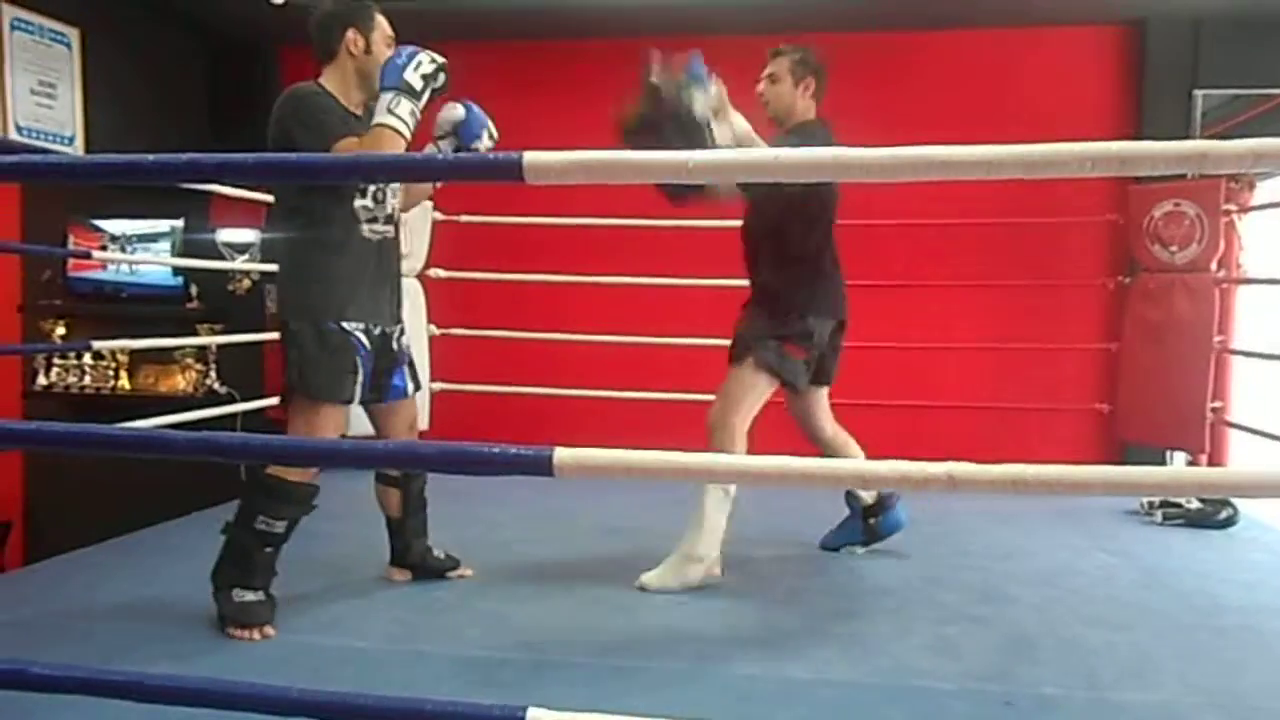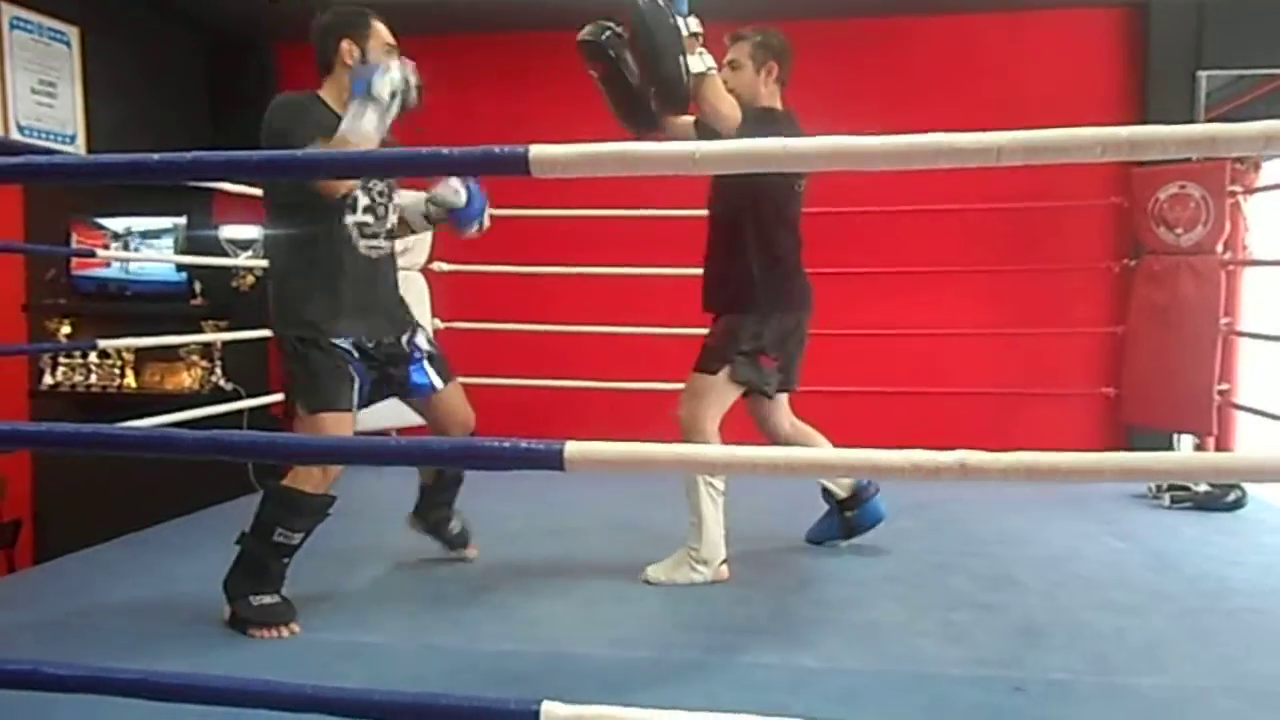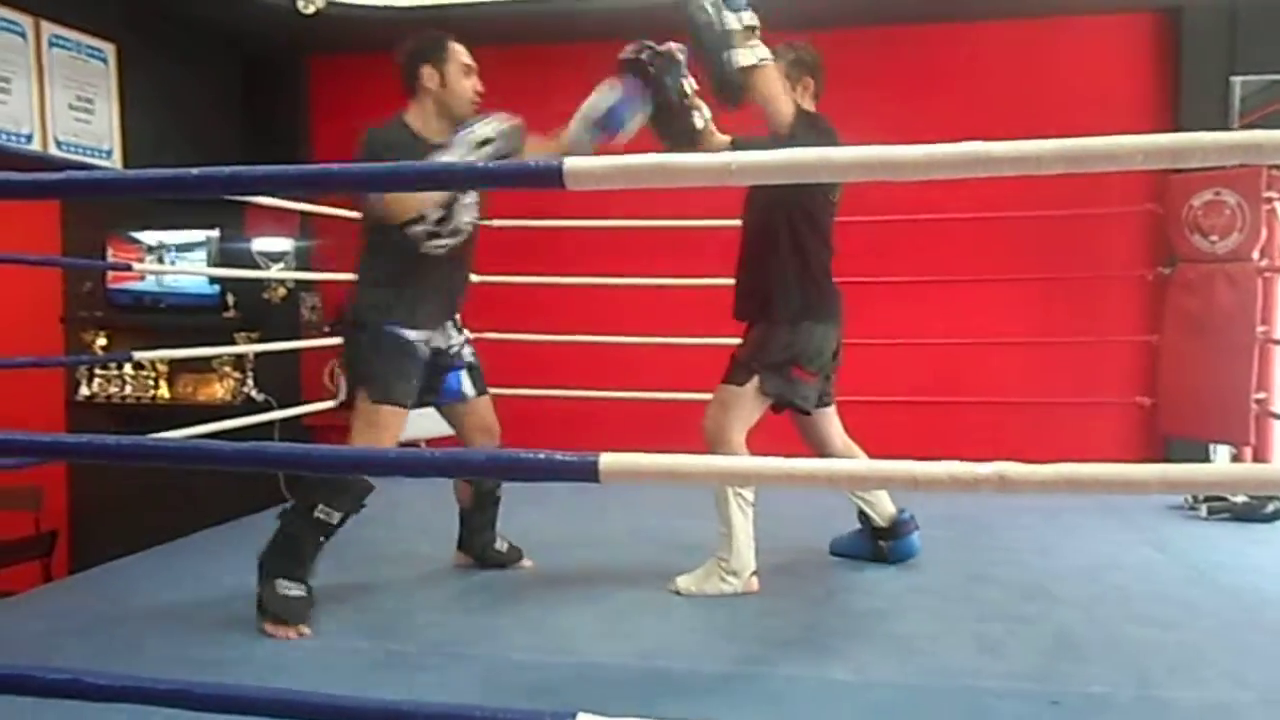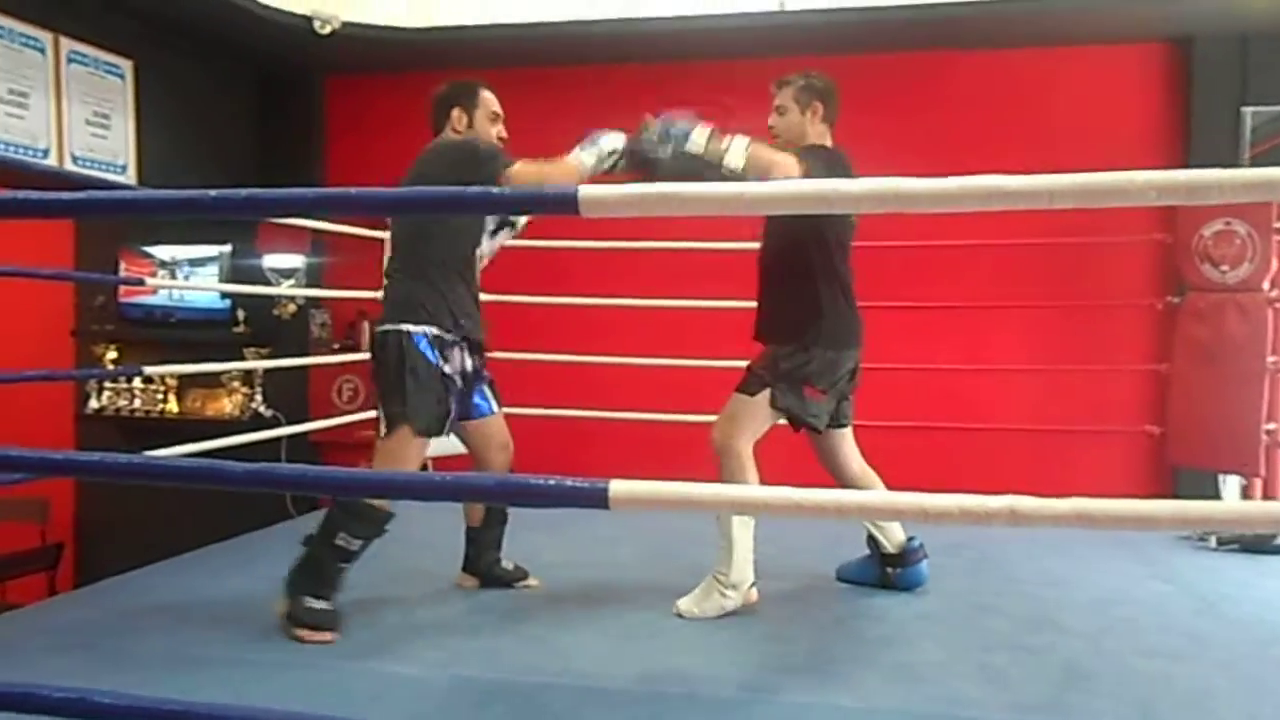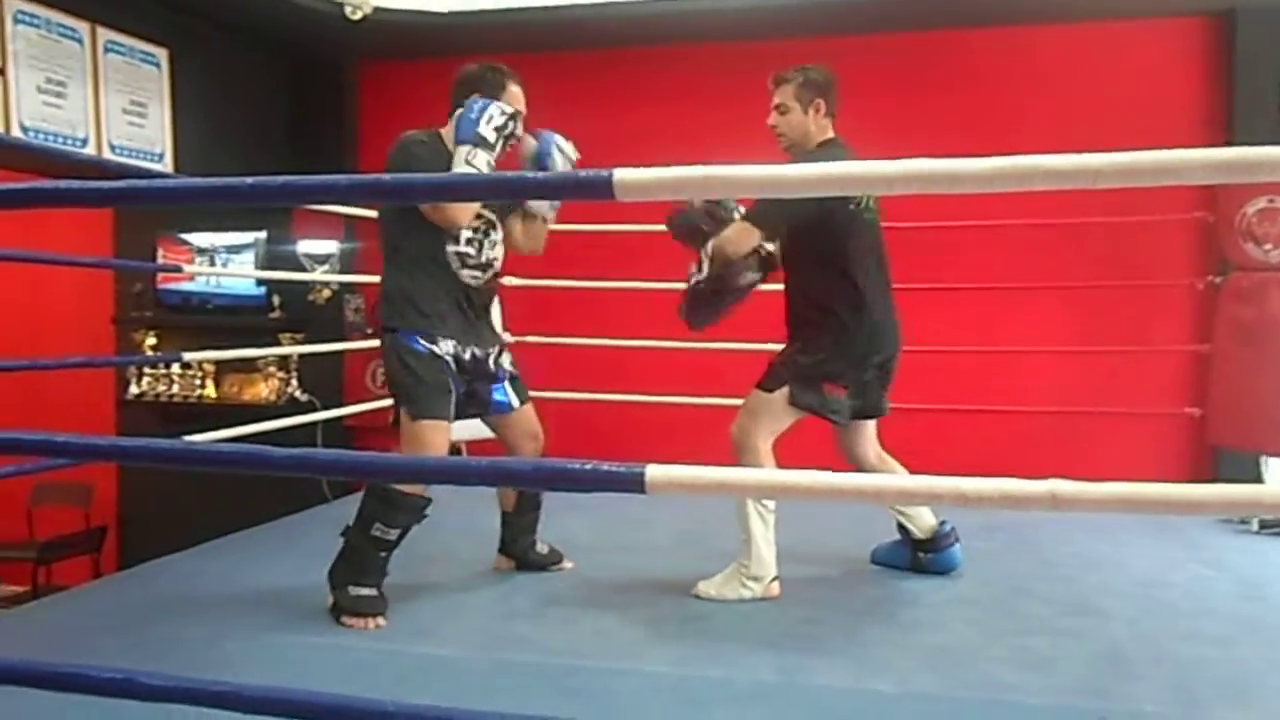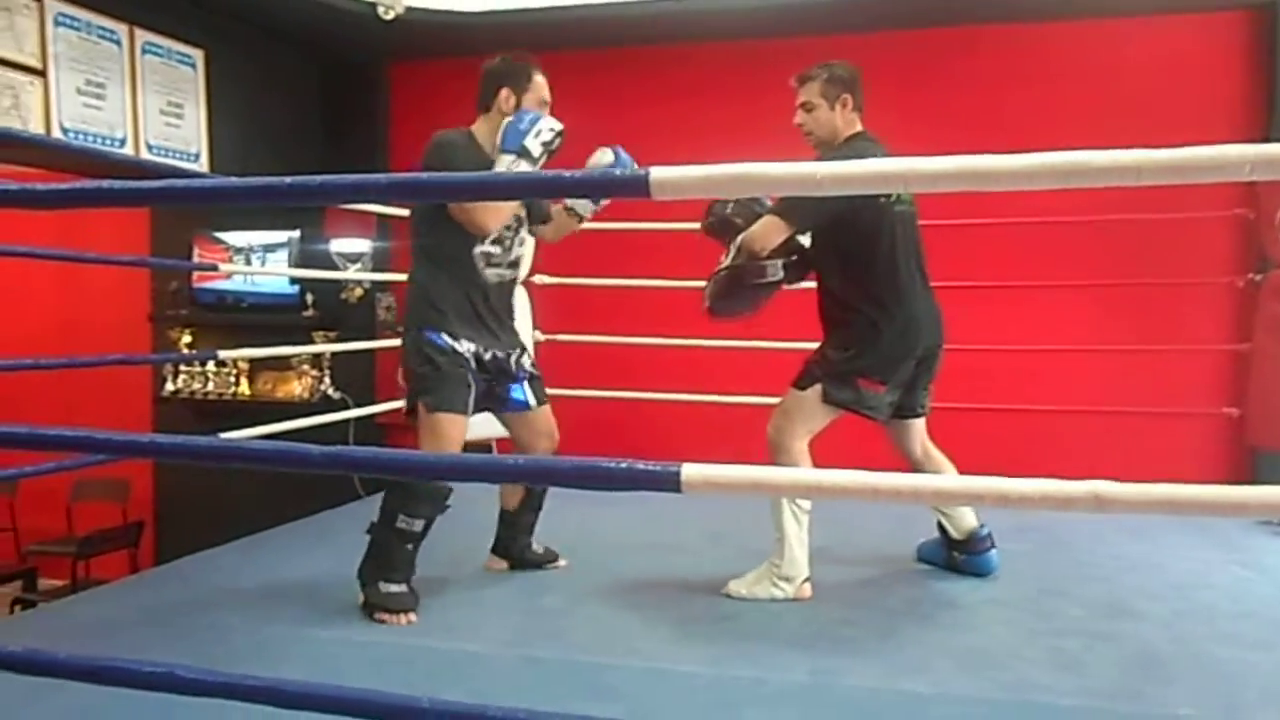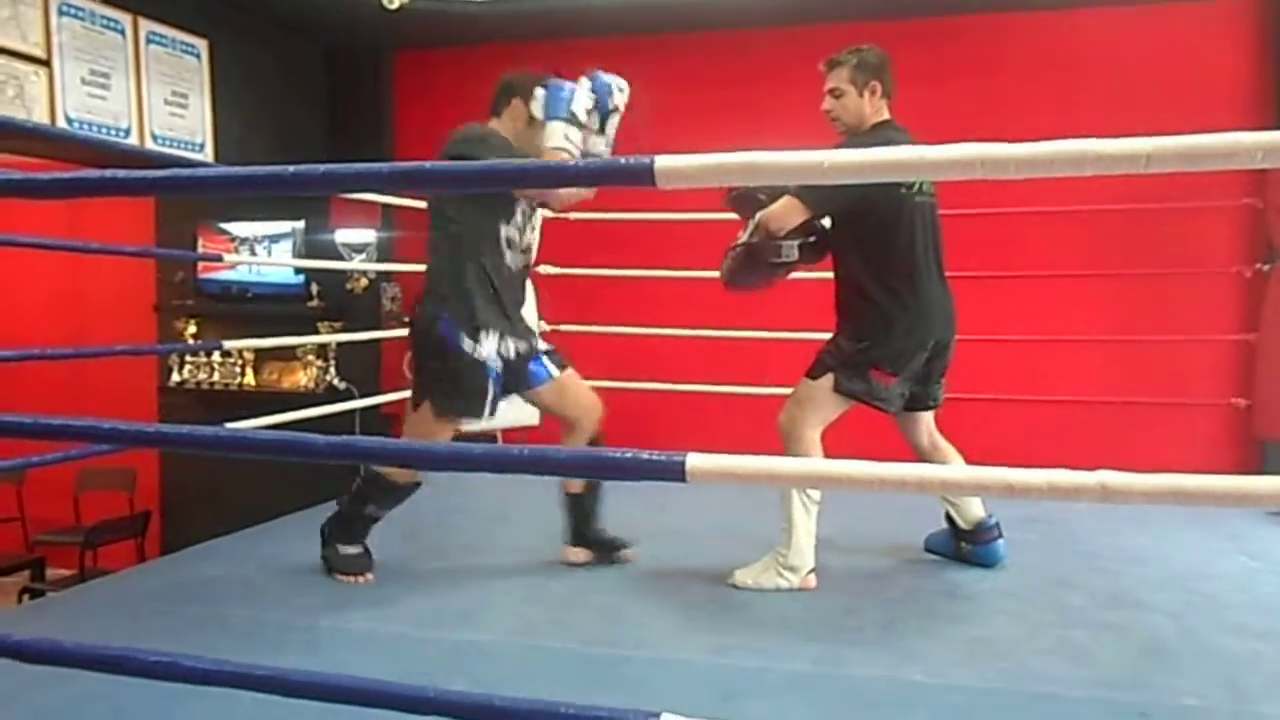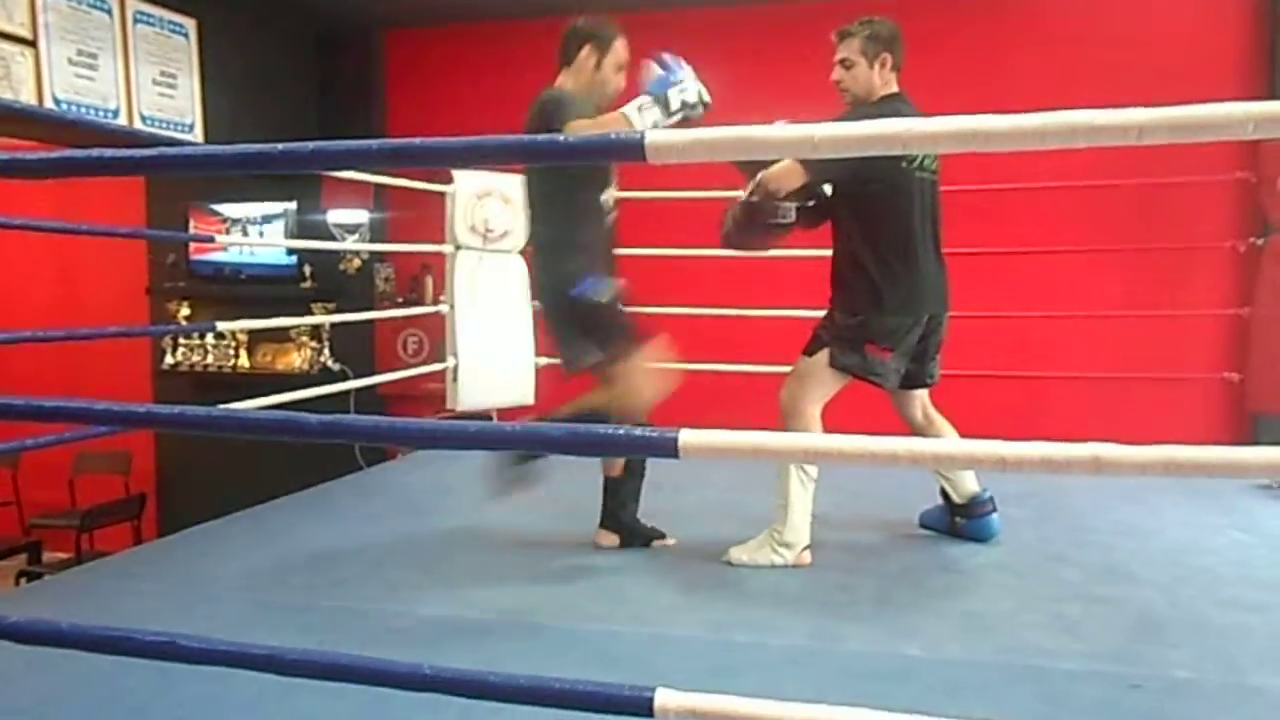
dt=0.3s
person 1, frame 1
left shoulder: (365, 118)
right shoulder: (303, 105)
left elbow: (403, 193)
right elbow: (374, 164)
left wrist: (455, 142)
right wrist: (404, 92)
left hip: (378, 310)
right hip: (327, 312)
left knee: (402, 435)
right knee: (311, 447)
left ankle: (410, 552)
right ankle: (239, 581)
person 1, frame 2
left shoulder: (366, 125)
right shoulder: (292, 114)
right elbow: (336, 181)
left wrist: (437, 204)
right wrist: (374, 103)
left hip: (385, 315)
right hip: (322, 324)
left knee: (458, 420)
right knee: (325, 462)
left ankle: (435, 512)
right ankle: (251, 586)
person 1, frame 3
left shoulder: (473, 138)
right shoulder: (385, 142)
left elbow: (545, 154)
right elbow: (398, 207)
left wrist: (597, 116)
right wrist: (460, 155)
left hip: (438, 321)
right hip: (388, 320)
left knee: (485, 435)
right knee: (373, 445)
left ankle: (477, 541)
right ankle: (283, 573)
person 1, frame 4
left shoulder: (463, 174)
right shoulder: (453, 156)
right elbow: (544, 180)
left wrist: (509, 219)
right wrist: (598, 150)
left hip: (450, 338)
right hip: (419, 336)
left knee: (497, 451)
right knee: (396, 468)
left ankle: (481, 562)
right ankle: (311, 587)
person 1, frame 5
left shoulder: (490, 176)
right shoulder: (416, 149)
left elbow: (528, 243)
right elbow: (452, 215)
right wrist: (475, 149)
left hip: (476, 333)
right hip: (420, 333)
left knee: (527, 440)
right knee: (424, 459)
left ankle: (518, 544)
right ankle: (355, 578)
person 1, frame 6
left shoulder: (514, 171)
right shoulder: (448, 150)
left elbow: (551, 228)
right elbow: (483, 219)
left wrist: (592, 192)
right wrist: (519, 157)
left hip: (496, 333)
right hip: (444, 331)
left knee: (541, 440)
right knee: (442, 452)
left ankle: (511, 545)
right ankle: (384, 575)
person 1, frame 7
left shoulder: (509, 160)
right shoulder: (473, 144)
left elbow: (568, 189)
right elbow: (563, 189)
left wrist: (601, 119)
right wrist: (564, 119)
left hip: (506, 326)
right hip: (462, 327)
left knee: (585, 414)
right knee: (425, 446)
left ankle: (584, 536)
right ankle: (343, 536)
person 1, frame 8
left shoulder: (576, 108)
right shoulder: (557, 104)
right elbow: (593, 138)
left wrist: (670, 100)
right wrist: (656, 103)
left hip: (583, 282)
right hip: (574, 284)
left knee: (631, 401)
right knee: (642, 391)
left ankle: (618, 522)
person 2, frame 1
left shoulder: (812, 140)
right shoulder: (791, 144)
left elbow: (766, 156)
right elbow: (745, 187)
left wrist: (715, 116)
left hip: (799, 306)
right hip: (801, 305)
left knee: (727, 418)
right knee: (814, 420)
left ankle: (698, 556)
right ankle: (875, 507)
person 2, frame 2
left shoulder: (776, 133)
right shoulder: (753, 132)
left elbow: (720, 116)
right elbow: (667, 126)
left wrist: (687, 42)
right wrist: (626, 72)
left hip: (764, 306)
right hip: (765, 304)
left knee: (696, 417)
right knee: (775, 422)
left ankle: (704, 557)
right ankle: (855, 496)
person 2, frame 3
left shoulder: (814, 137)
right shoulder: (782, 146)
left elbow: (773, 104)
right elbow: (716, 146)
left wrist: (740, 38)
right wrist: (682, 97)
left hip: (795, 317)
right hip: (796, 315)
left knee: (723, 426)
right knee: (823, 433)
left ankle: (735, 567)
right ankle: (892, 528)
person 2, frame 4
left shoulder: (828, 166)
right shoulder: (804, 173)
left elbow: (780, 168)
right elbow: (737, 184)
left wrist: (702, 142)
right wrist: (700, 151)
left hip: (814, 338)
right hip: (820, 337)
left knee: (731, 437)
right knee: (838, 453)
left ankle: (733, 582)
right ankle: (901, 555)
person 2, frame 5
left shoulder: (812, 172)
left elbow: (735, 244)
left wrist: (704, 266)
right wrist: (745, 239)
left hip: (839, 338)
right hip: (873, 333)
left knee: (750, 433)
right knee: (861, 449)
left ankle: (757, 573)
right ankle: (933, 539)
person 2, frame 6
left shoulder: (839, 168)
right shoulder: (882, 163)
left elbow: (762, 240)
left wrist: (733, 256)
right wrist: (785, 250)
left hip: (874, 335)
right hip: (917, 329)
left knee: (786, 433)
right knee: (913, 441)
left ankle: (789, 574)
right ankle: (972, 542)
person 2, frame 7
left shoulder: (864, 154)
right shoulder: (908, 152)
left elbow: (779, 219)
left wrist: (751, 234)
right wrist: (809, 236)
left hip: (886, 326)
right hip: (929, 321)
left knee: (797, 423)
right knee: (921, 431)
left ankle: (794, 564)
right ankle: (980, 533)
person 2, frame 8
left shoulder: (869, 125)
left elbow: (781, 180)
left wrist: (751, 198)
right wrist: (805, 201)
left hip: (880, 301)
right hip: (922, 296)
left knee: (799, 400)
right knee: (916, 407)
left ankle: (789, 541)
right ankle: (974, 507)
